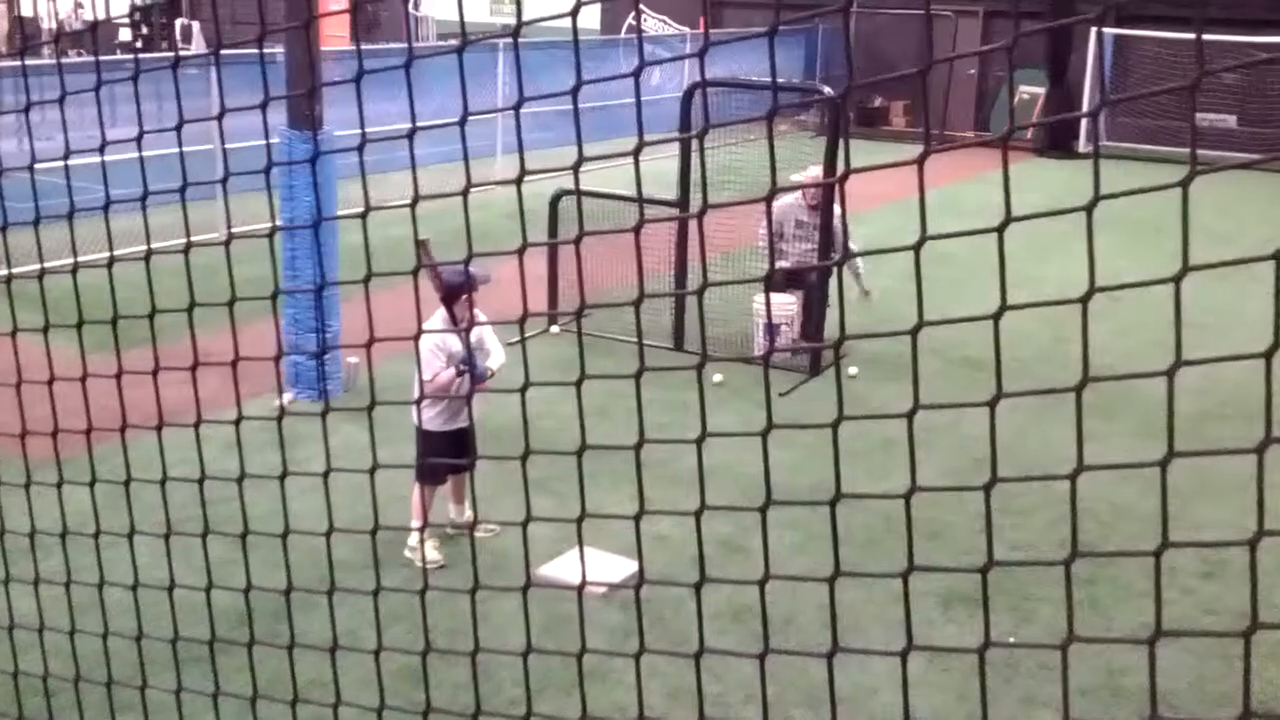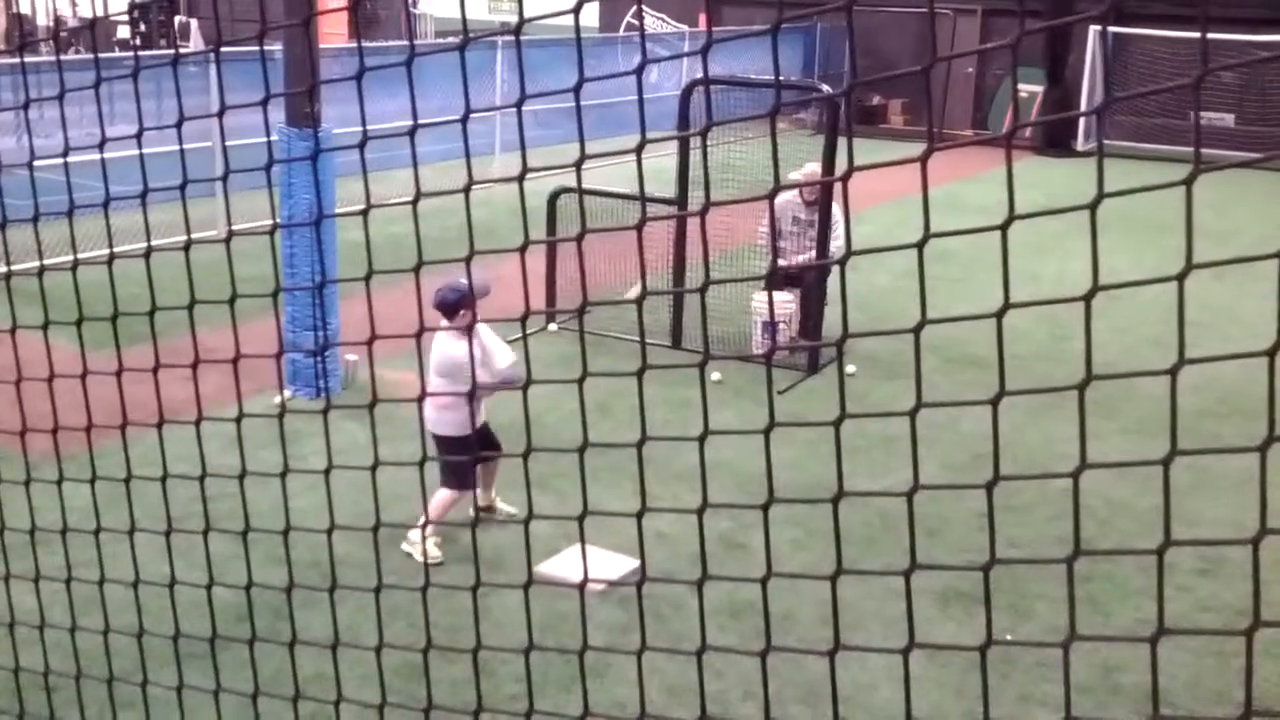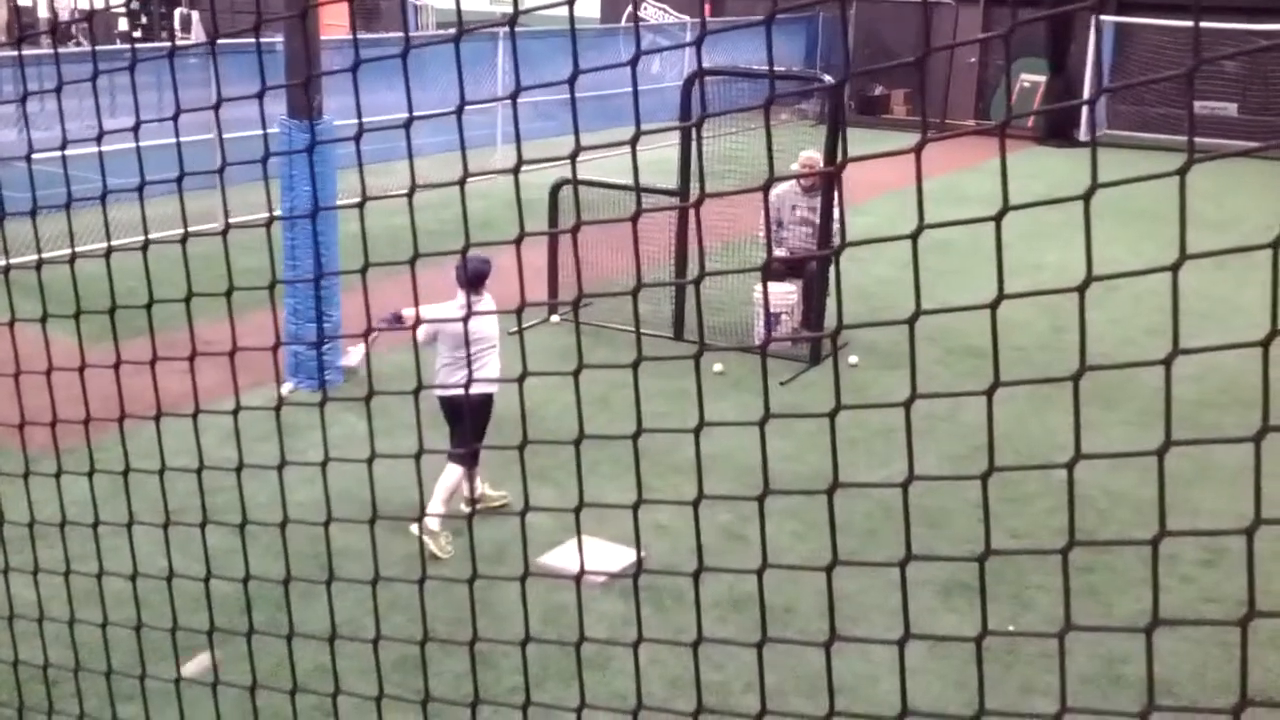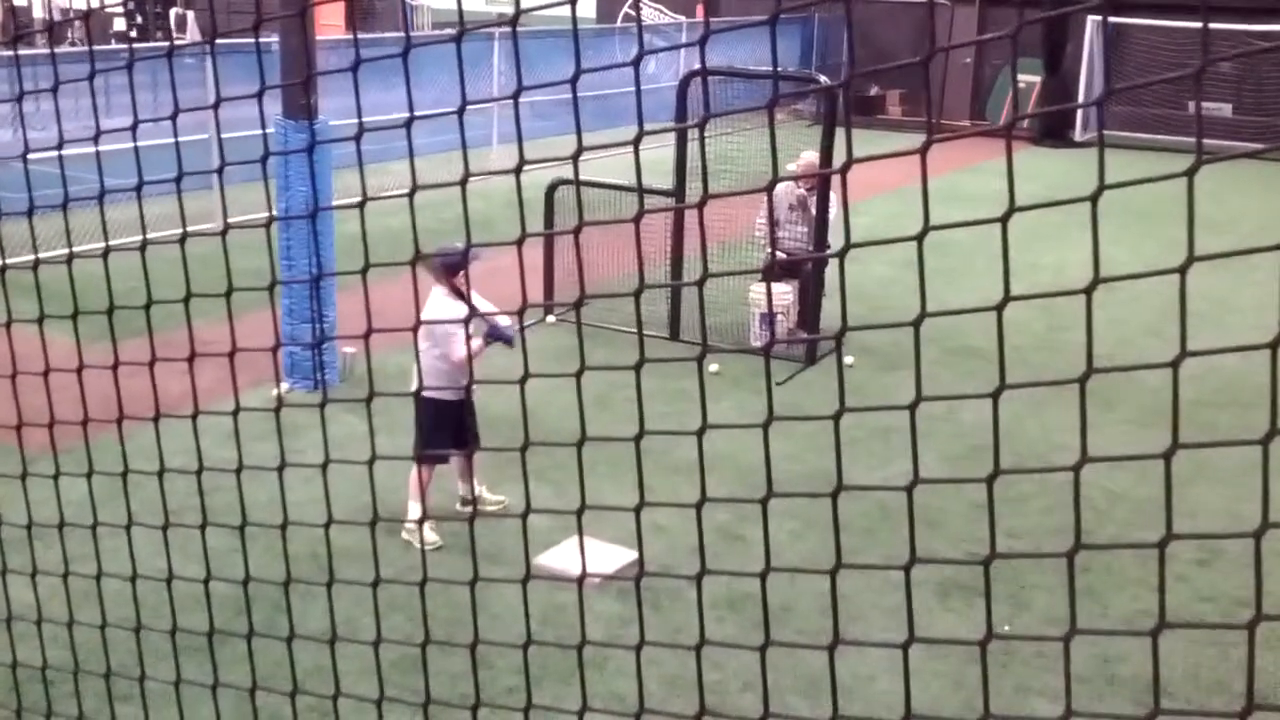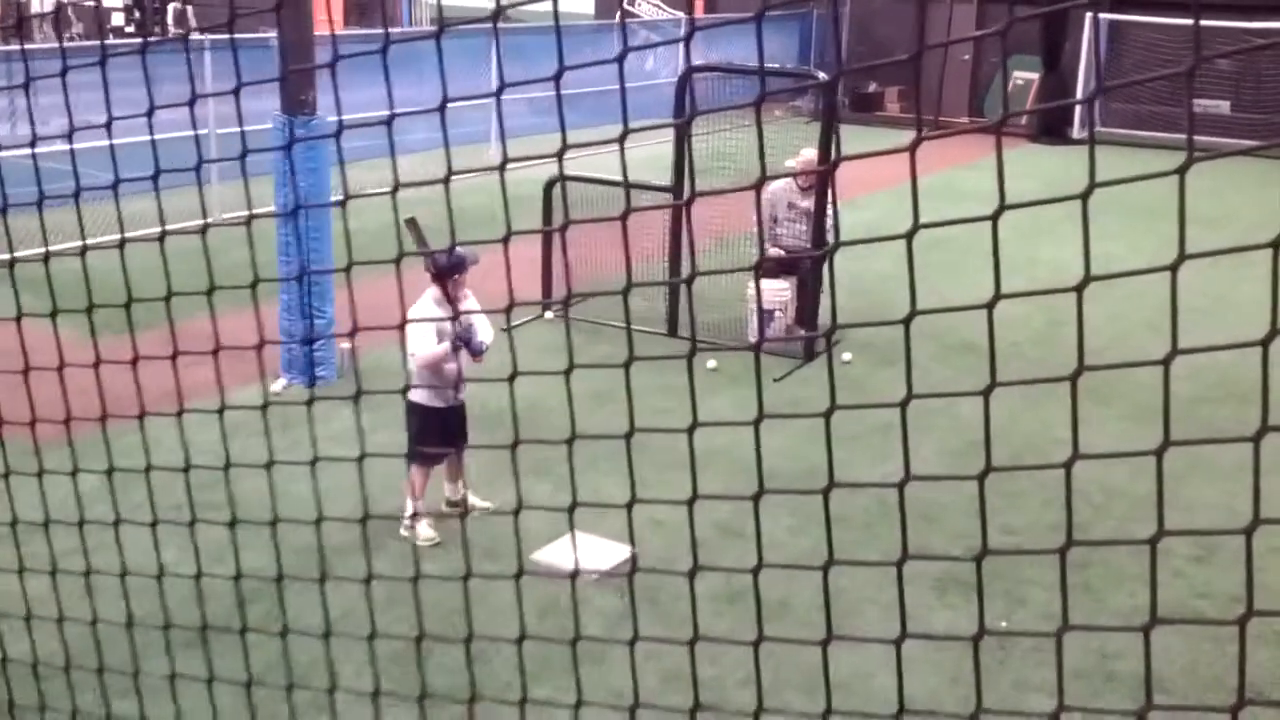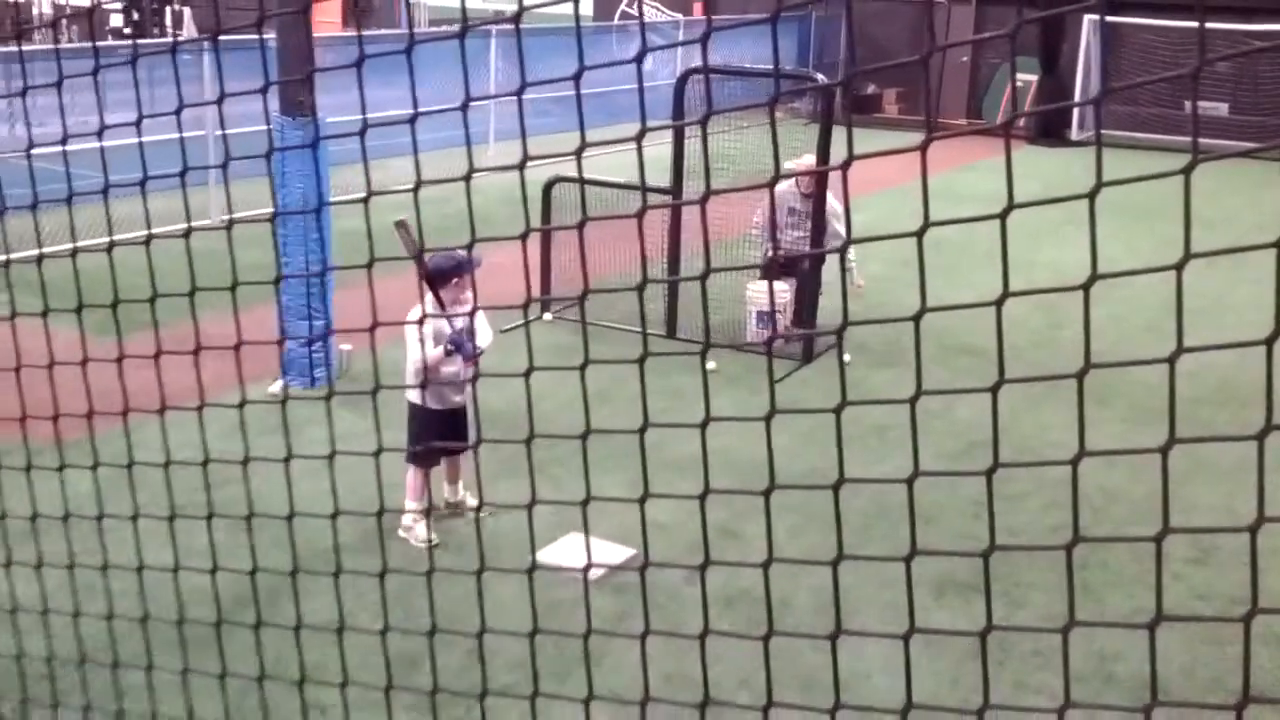
dt=0.7s
person 1, frame 1
left shoulder: (477, 320)
right shoulder: (433, 335)
left elbow: (497, 352)
right elbow: (430, 386)
left wrist: (486, 370)
right wrist: (459, 368)
left hip: (462, 412)
right hip: (435, 419)
left knee: (461, 469)
right knee: (429, 479)
left ankle: (461, 518)
right ankle: (418, 538)
person 1, frame 2
left shoulder: (473, 328)
right shoulder: (456, 351)
left elbow: (502, 354)
right elbow: (486, 382)
left wrist: (506, 372)
right wrist: (507, 378)
left hip: (470, 413)
right hip: (450, 422)
left knee: (490, 455)
right knee: (458, 484)
left ankle: (485, 502)
right ankle: (420, 534)
person 1, frame 3
left shoulder: (441, 310)
right shoulder: (487, 304)
left elbow: (421, 337)
right elbow: (439, 311)
left wrist: (403, 316)
right wrist: (408, 315)
left hip: (446, 389)
right hip: (478, 391)
left knee: (464, 444)
right knee: (462, 454)
left ankle: (474, 491)
right ankle: (430, 519)
person 1, frame 4
left shoulder: (460, 298)
right shoulder: (441, 311)
right elbow: (458, 357)
left wrist: (501, 328)
right wrist: (486, 337)
left hip: (458, 388)
right hip: (434, 392)
left knee: (466, 444)
right knee: (428, 456)
left ankle: (469, 494)
right ankle: (414, 519)
person 1, frame 5
left shoulder: (465, 298)
right shoulder: (422, 314)
left elbow: (484, 327)
right elbow: (423, 358)
left wrist: (480, 342)
right wrist: (455, 343)
left hip: (454, 391)
right hip: (427, 397)
left knee: (455, 447)
right knee: (424, 458)
left ankle: (456, 496)
right ankle: (412, 517)
person 1, frame 6
left shoulder: (467, 300)
right shoulder: (421, 316)
left elbow: (485, 332)
right elbow: (418, 362)
left wrist: (475, 348)
right wrist: (448, 347)
left hip: (457, 393)
right hip: (428, 400)
left knee: (455, 449)
right knee: (422, 460)
left ankle: (455, 497)
right ankle: (411, 518)
person 2, frame 1
left shoulder: (834, 212)
right shoulder: (784, 204)
left elbow: (847, 249)
right elbow: (767, 235)
left wrist: (861, 283)
right wrist: (777, 260)
left hip: (815, 267)
right hip: (786, 266)
left knee: (815, 284)
right knee: (774, 283)
left ankle: (812, 339)
person 2, frame 2
left shoulder: (830, 209)
right shoulder: (783, 202)
left elbow: (835, 245)
right elbow: (766, 233)
left wrist: (805, 258)
right wrist: (776, 258)
left hip: (814, 265)
right hip: (784, 263)
left knee: (813, 283)
right knee: (772, 280)
left ankle: (809, 337)
person 2, frame 3
right shoulder: (781, 192)
left elbow: (834, 234)
right elbow: (767, 224)
left wrist: (812, 221)
right wrist: (774, 249)
left hip: (815, 254)
right hip: (786, 252)
left knee: (814, 271)
right knee: (773, 269)
left ankle: (811, 326)
person 2, frame 4
left shoulder: (827, 197)
right shoulder: (779, 191)
right elbow: (764, 224)
left wrist: (805, 208)
right wrist: (771, 249)
left hip: (810, 254)
right hip: (781, 252)
left knee: (811, 272)
right knee: (769, 269)
person 2, frame 5
right shoulder: (777, 188)
left elbow: (829, 226)
right elbow: (763, 220)
left wrist: (812, 212)
right wrist: (768, 246)
left hip: (809, 252)
right hip: (780, 249)
left knee: (809, 269)
left ankle: (803, 323)
person 2, frame 6
left shoulder: (828, 202)
right shoulder: (779, 192)
left elbow: (842, 237)
right elbow: (761, 222)
left wrist: (854, 271)
right wrist: (769, 248)
left hip: (808, 255)
right hip: (780, 252)
right knee: (768, 275)
left ankle: (801, 325)
